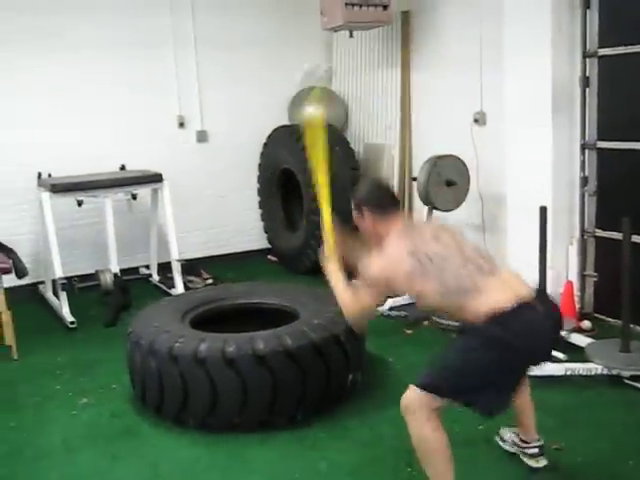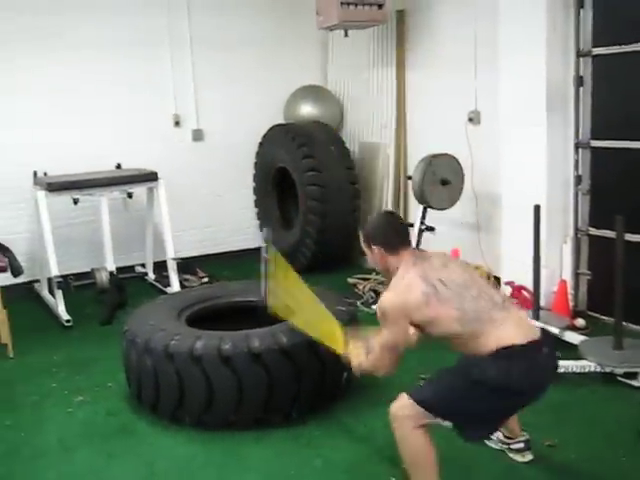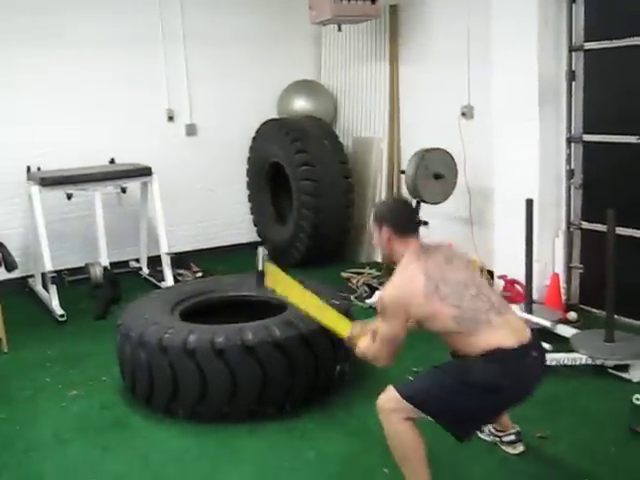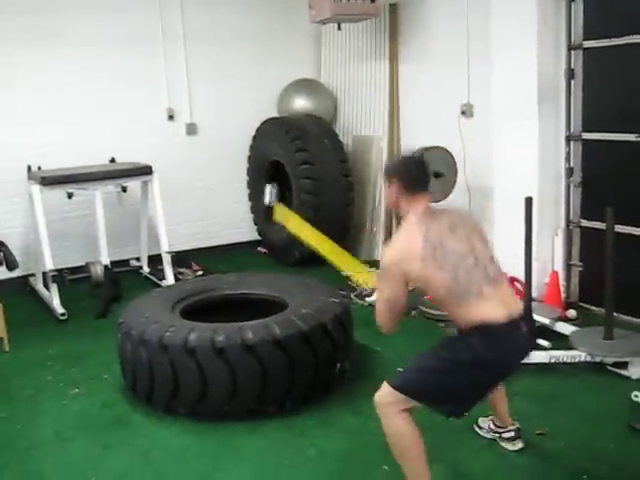
dt=0.1s
person 1, frame 1
left shoulder: (381, 266)
right shoulder: (433, 229)
left elbow: (354, 311)
left wrist: (333, 268)
right wrist: (358, 252)
left hip: (506, 331)
right hip: (541, 314)
left knee: (417, 405)
right knee: (508, 365)
right ankle: (530, 441)
person 1, frame 2
left shoulder: (396, 299)
right shoulder: (443, 262)
left elbow: (383, 366)
left wrist: (359, 359)
right wrist: (390, 338)
left hip: (512, 367)
right hip: (541, 353)
left knee: (404, 414)
right ankle: (516, 439)
person 1, frame 3
left shoulder: (397, 291)
right shoulder: (450, 255)
left elbow: (384, 358)
left wrist: (362, 344)
right wrist: (384, 328)
left hip: (500, 368)
right hip: (530, 357)
left knee: (391, 409)
right ankle: (506, 433)
person 1, frame 4
left shoulder: (398, 251)
right shoulder: (461, 219)
left elbow: (388, 322)
left wrist: (382, 302)
left hip: (491, 341)
right hip: (522, 328)
left knee: (388, 401)
right ankle: (505, 428)
